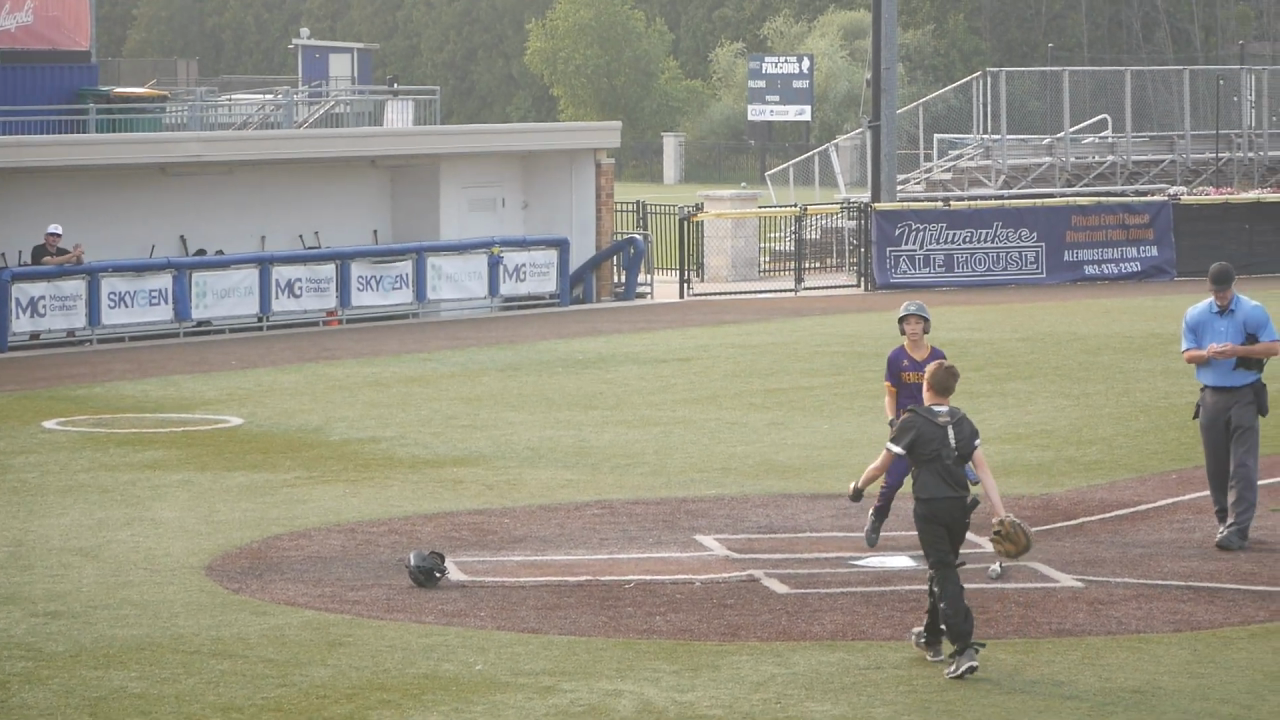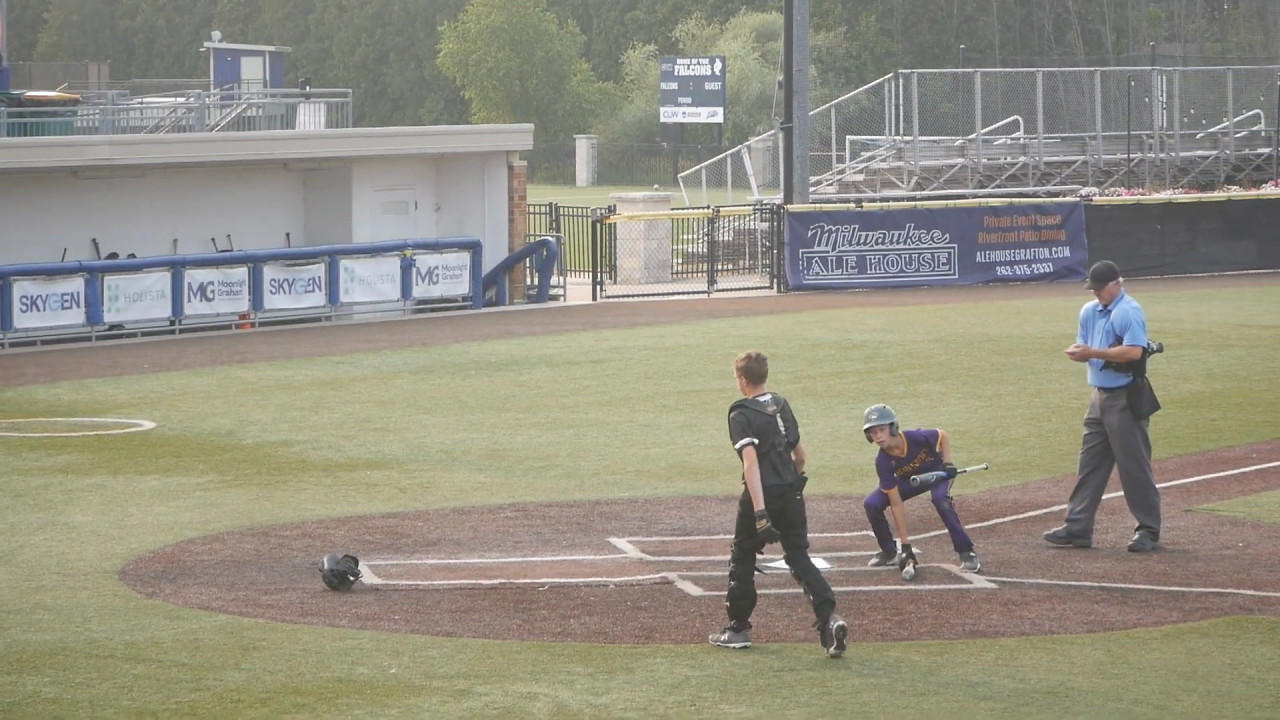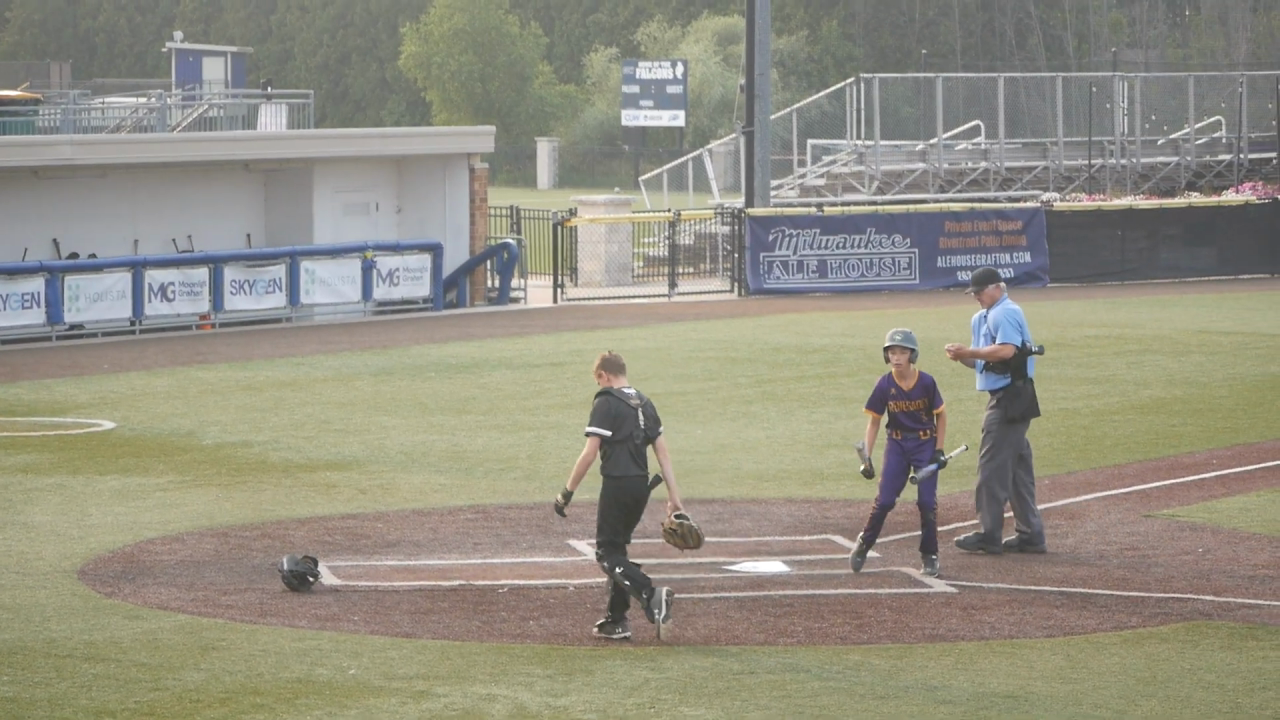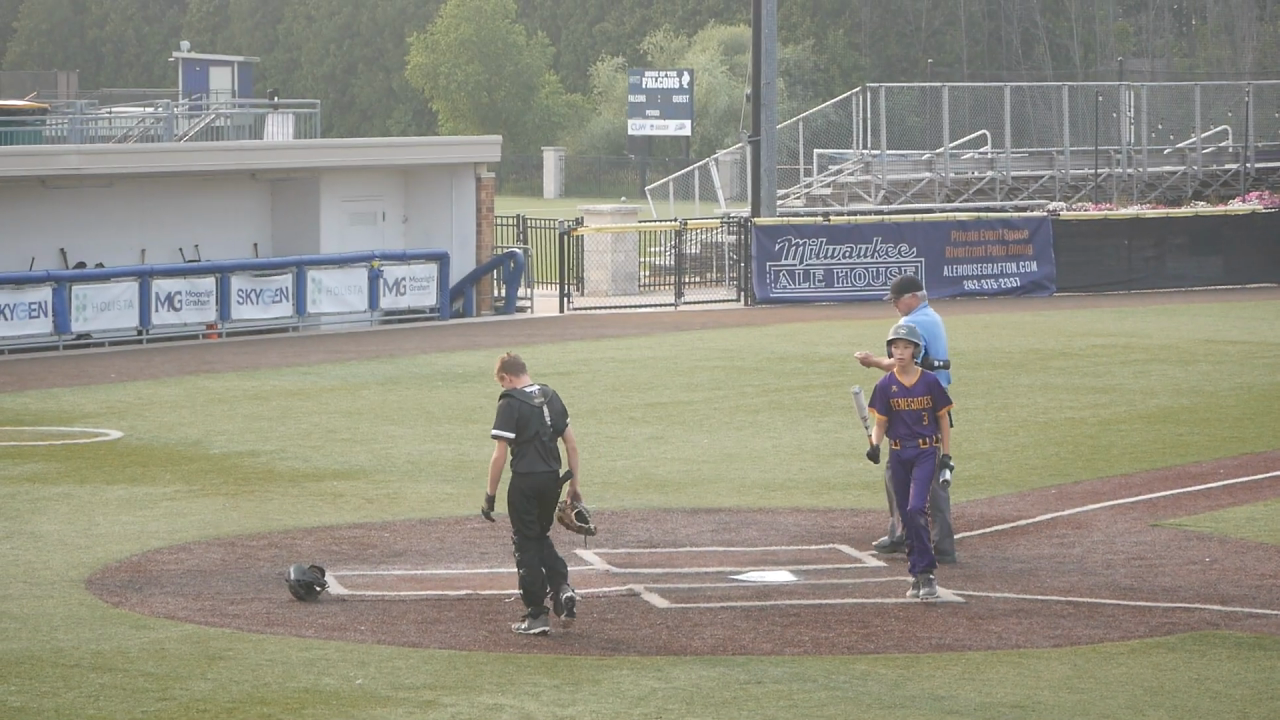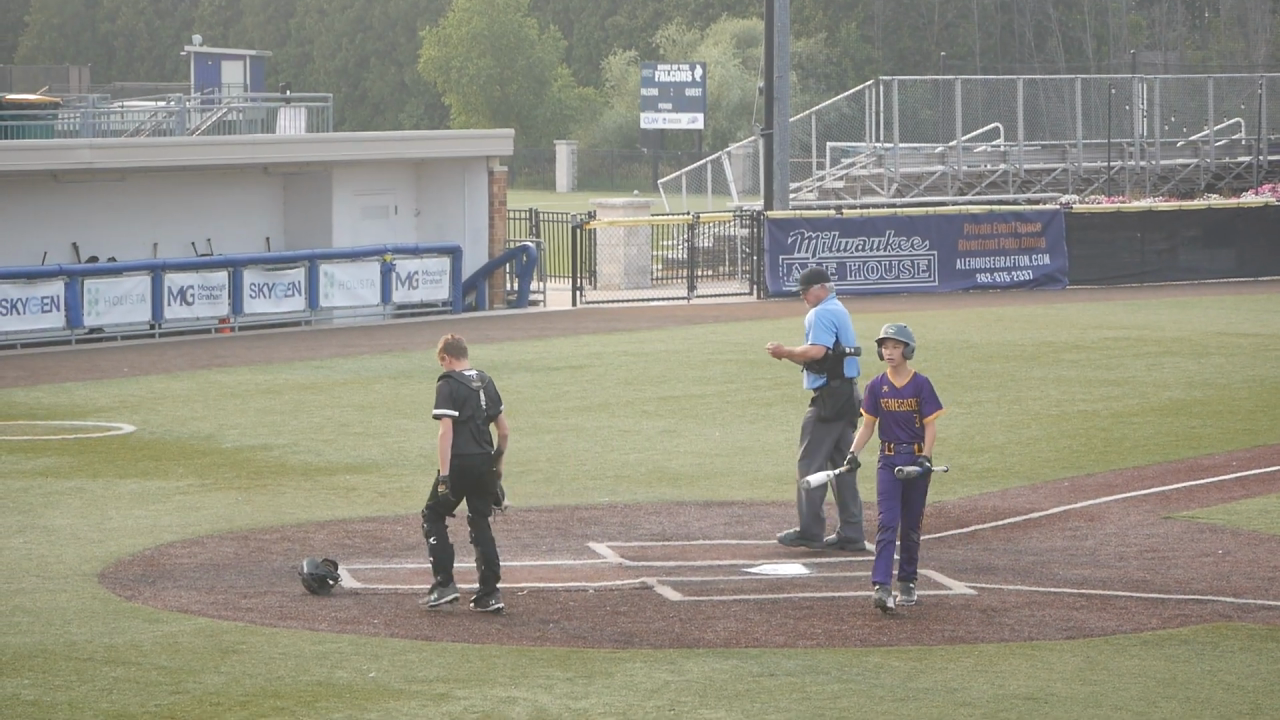
dt=0.7s
person 1, frame 1
left shoulder: (912, 421)
right shoulder: (963, 422)
left elbow: (882, 465)
right elbow: (982, 469)
left wrist: (858, 487)
right wrist: (1000, 513)
left hip: (929, 509)
right hip: (959, 507)
left knee: (945, 577)
right knee: (943, 570)
left ankle: (965, 649)
right ankle: (932, 637)
person 1, frame 2
left shoulder: (741, 415)
right shoulder: (782, 406)
left elbow: (750, 465)
right elbow: (800, 456)
left wrist: (759, 513)
left hip: (760, 497)
right hip: (790, 494)
left knee: (742, 559)
right knee: (800, 561)
left ankle: (738, 630)
right ankle: (829, 617)
person 1, frame 3
left shoulder: (605, 403)
right shoulder: (645, 404)
left elbow: (589, 454)
right elbow: (663, 454)
left wrist: (567, 492)
right wrist: (674, 497)
left hip: (617, 486)
right hip: (641, 486)
left knee: (608, 554)
right knee: (615, 548)
left ankle: (653, 597)
right ankle: (616, 620)
person 1, frame 4
left shoulder: (509, 404)
right shoulder: (551, 397)
left elbow: (500, 456)
right elbow: (571, 444)
left wrist: (490, 496)
right wrist: (574, 484)
left hip: (525, 482)
right hip: (552, 480)
left knee: (526, 546)
right knee: (541, 540)
left ankle: (536, 616)
right ankle: (562, 589)
person 1, frame 5
left shoulder: (448, 385)
right shoulder: (487, 383)
left elbow: (446, 432)
right elbow: (503, 430)
left wrist: (443, 476)
right wrist: (498, 465)
left hip: (461, 464)
right hip: (486, 463)
left knee: (433, 517)
right knee: (481, 525)
left ankle: (445, 583)
right ankle: (489, 594)
person 2, frame 1
left shoulder: (1253, 311)
right shoulder: (1195, 314)
right elbow: (1188, 354)
left wrist: (1237, 351)
right wrist: (1206, 354)
left hip: (1245, 397)
right hip: (1212, 398)
left knee: (1242, 466)
right knee: (1217, 466)
left ankle: (1237, 529)
right ankle: (1225, 521)
person 2, frame 2
left shoulder: (1129, 312)
right shoulder: (1088, 312)
left elbow: (1134, 352)
right elbow: (1084, 351)
left wrist: (1094, 353)
right wrist: (1076, 352)
left hip: (1125, 400)
right hip: (1100, 397)
left knee: (1134, 466)
right knee: (1091, 464)
left ankle: (1149, 530)
right ankle: (1078, 526)
person 2, frame 3
left shoulder: (1006, 313)
right shoulder: (981, 318)
left elbow: (1005, 350)
right elbow: (981, 359)
left wrist: (969, 352)
right wrist: (962, 356)
left hip: (1010, 398)
right hip: (1003, 398)
left knee: (992, 467)
right knee: (1015, 468)
left ankle: (989, 534)
right ankle: (1030, 534)
person 2, frame 4
left shoulder: (913, 324)
right shoulder: (933, 319)
left wrist: (873, 361)
right wrist: (876, 361)
left ankle: (943, 546)
right ankle: (901, 536)
person 2, frame 5
left shoulder: (822, 313)
right shoulder: (839, 310)
left elbow: (815, 352)
left wrist: (785, 351)
right wrist: (787, 353)
left hip: (830, 397)
right hip: (845, 395)
left knee: (810, 462)
right knee: (841, 466)
left ankle: (810, 531)
right ankle: (852, 533)
person 3, frame 1
left shoulder: (938, 357)
right shoulder: (896, 357)
right elbow: (890, 396)
right wrist: (892, 420)
right knee: (895, 478)
right ankle: (877, 515)
person 3, frame 2
left shoulder: (917, 437)
right shoulder: (883, 461)
left elbow: (943, 436)
right elbow: (897, 503)
left wrist: (948, 463)
right wrist: (905, 544)
left hip: (939, 471)
right hip: (911, 480)
left knee: (941, 498)
right knee: (872, 504)
left ankle: (967, 552)
right ankle: (888, 551)
person 3, frame 3
left shoulder: (927, 382)
right shoulder: (884, 386)
left elbow: (940, 416)
right elbow: (873, 423)
left wrist: (939, 450)
right wrist: (867, 458)
left hip: (926, 443)
right hip: (897, 444)
left knee: (927, 501)
right knee: (884, 500)
left ankle: (929, 555)
right ankle: (865, 543)
person 3, frame 4
left shoulder: (930, 382)
right shoulder: (885, 385)
left elbow: (943, 418)
right elbow: (880, 423)
left wrist: (946, 454)
right wrist: (875, 444)
left hip: (926, 452)
right hip: (898, 454)
left knee: (918, 509)
right knee: (907, 515)
left ankle: (927, 573)
right ankle: (919, 571)
person 3, frame 5
left shoulder: (921, 384)
right shoulder: (876, 385)
left elbow: (930, 425)
right elbow: (868, 424)
left wrist: (926, 457)
right wrist: (854, 452)
left hip: (915, 458)
right hip: (888, 459)
left knee: (911, 524)
right knee: (887, 521)
left ankle: (907, 581)
right ankle: (881, 587)
